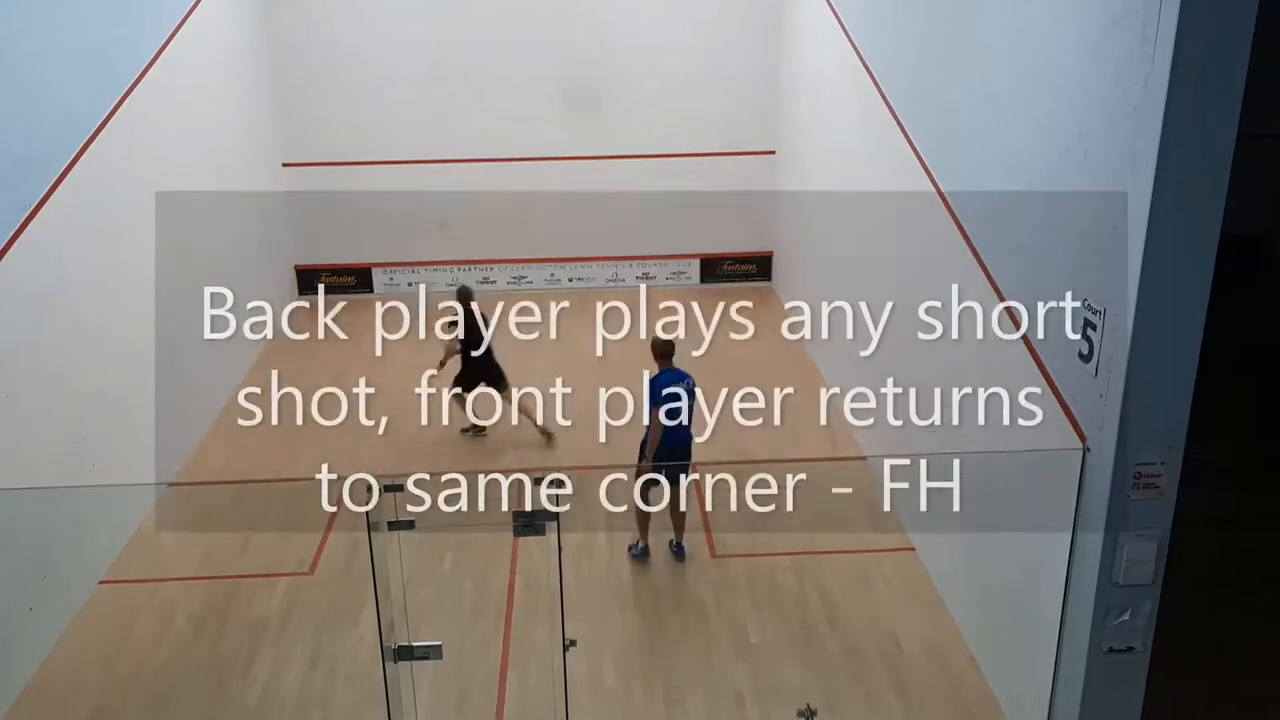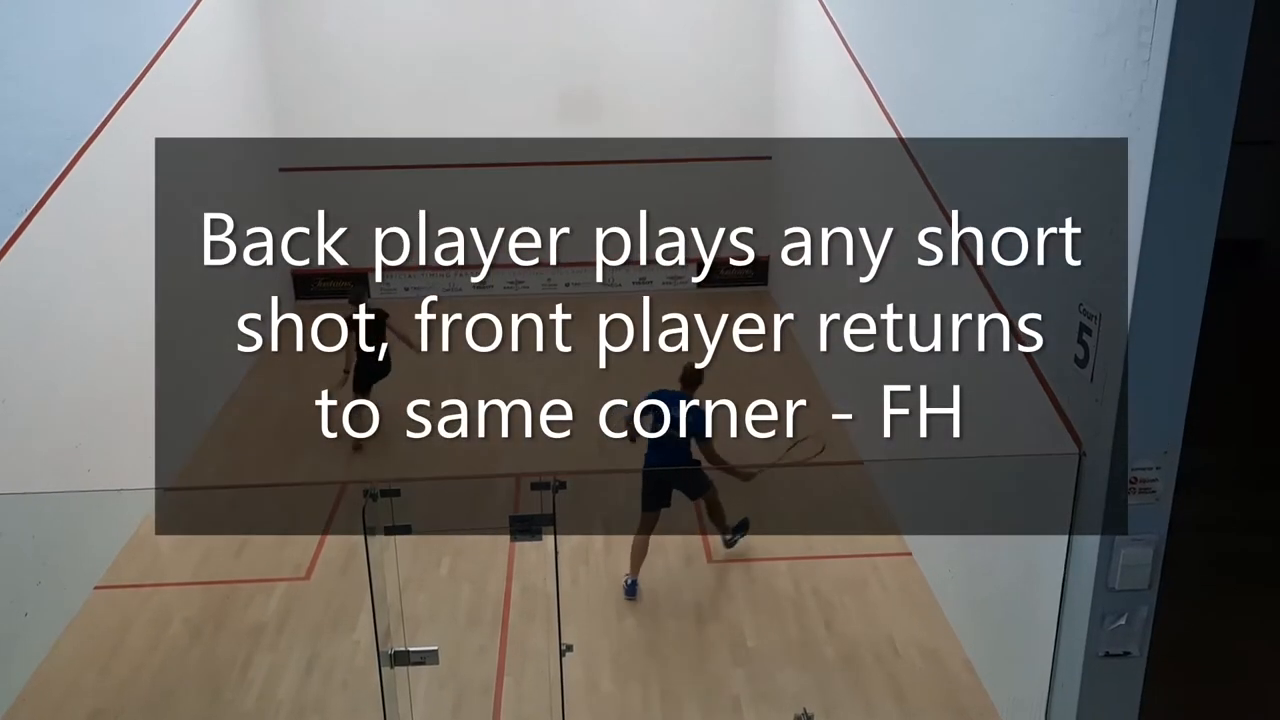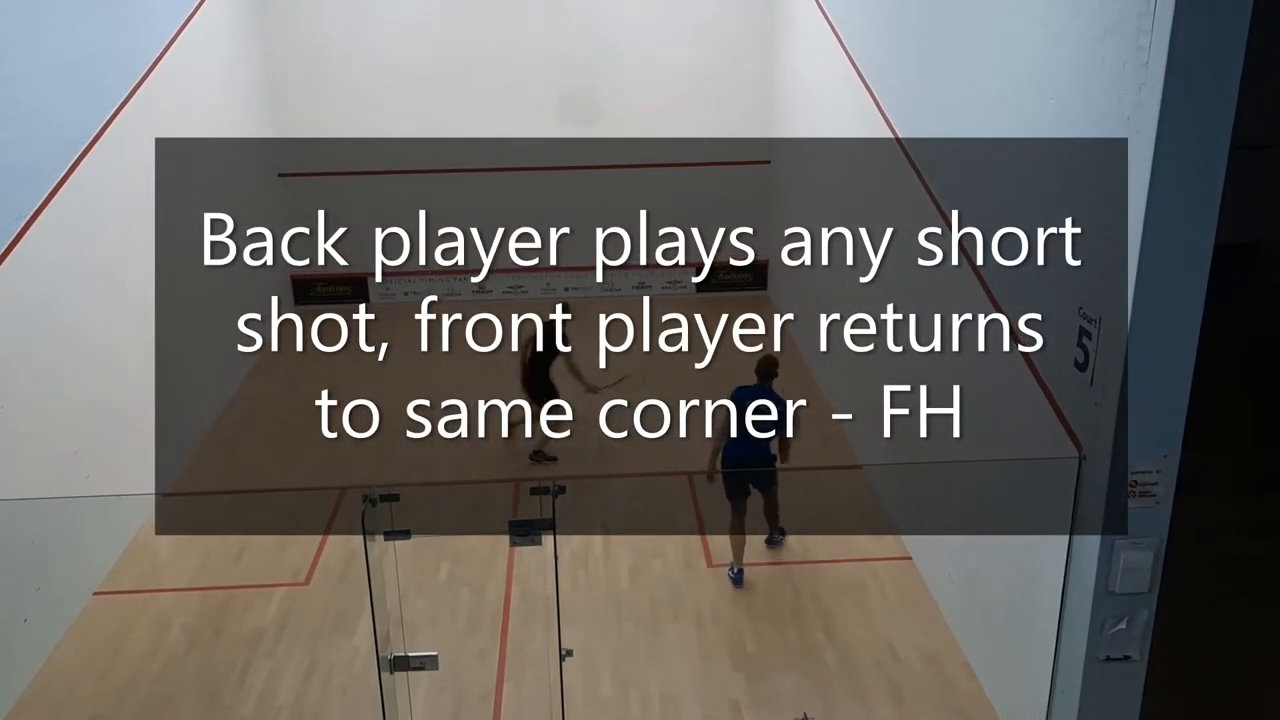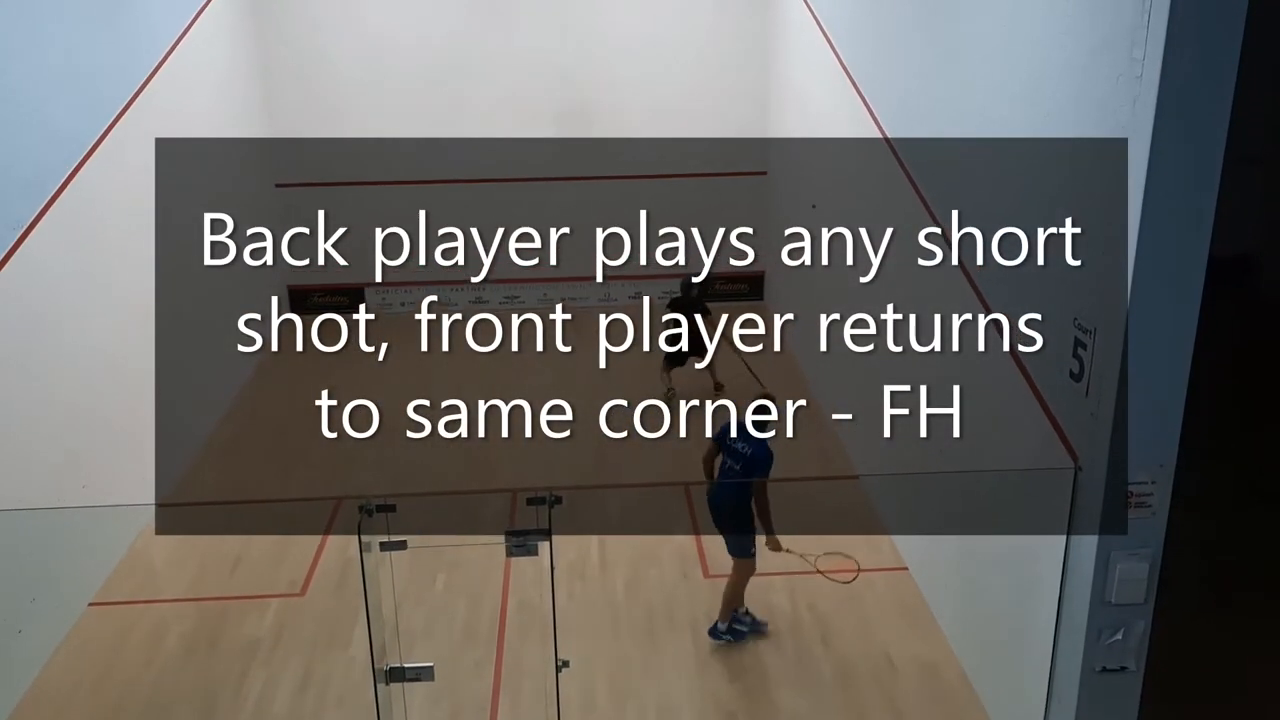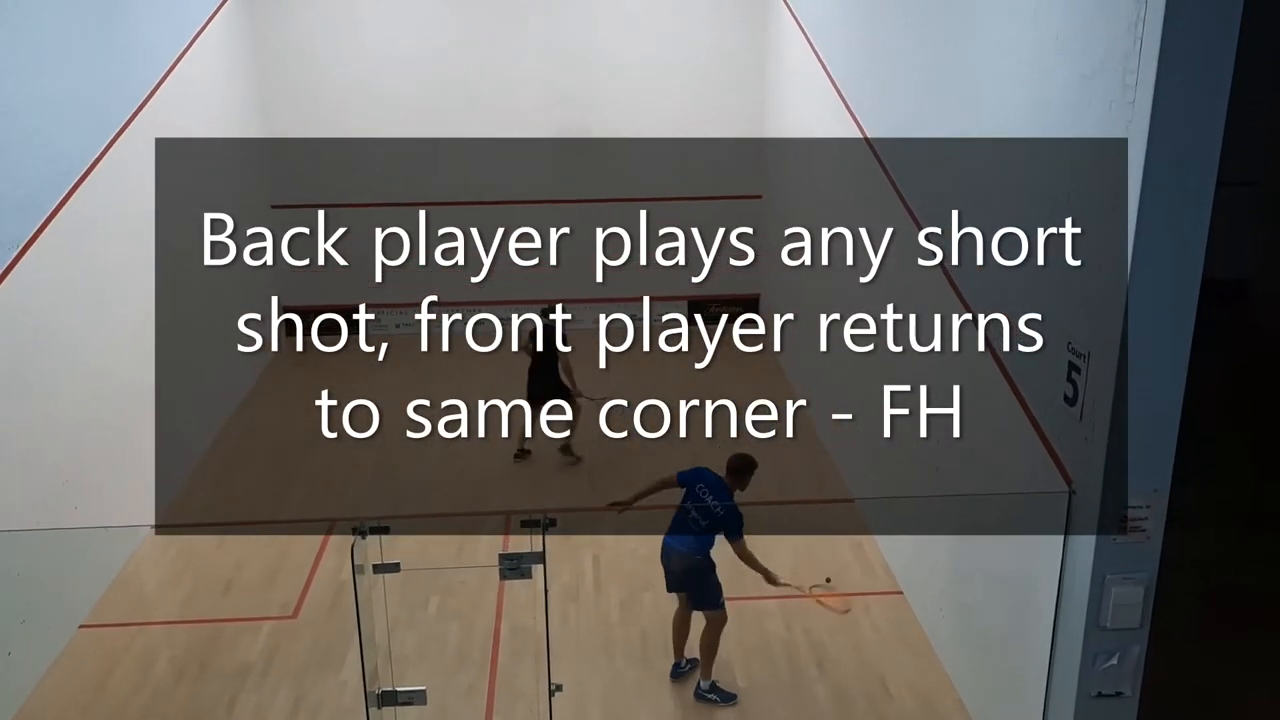
dt=1s
person 1, frame 1
left shoulder: (657, 382)
right shoulder: (688, 380)
left elbow: (656, 422)
left wrist: (648, 458)
left hip: (658, 447)
right hip: (682, 444)
left knee: (644, 491)
right knee: (677, 493)
left ankle: (641, 545)
right ankle: (679, 544)
person 1, frame 2
left shoulder: (658, 397)
right shoulder: (698, 415)
left elbow: (633, 423)
right elbow: (710, 456)
left wrist: (632, 434)
right wrist: (738, 473)
left hip: (653, 469)
right hip: (682, 468)
left knee: (645, 526)
right knee: (711, 495)
left ankle: (632, 581)
right ankle: (728, 535)
person 1, frame 3
left shoulder: (740, 393)
right shoulder: (780, 405)
left elbow: (724, 426)
right elbow: (784, 441)
left wrist: (712, 460)
right wrist: (784, 456)
left hip: (733, 459)
right hip: (760, 460)
left knee: (738, 512)
right knee: (770, 493)
left ankle: (737, 568)
right ankle: (774, 534)
person 1, frame 4
left shoulder: (730, 428)
right shoulder: (762, 451)
left elbow: (708, 458)
right elbow: (759, 497)
left wrist: (712, 483)
right wrist: (770, 534)
left hip: (717, 501)
right hip: (736, 509)
left knee: (741, 560)
right knee: (745, 568)
left ankle: (739, 613)
right ankle: (721, 626)
person 1, frame 5
left shoulder: (701, 476)
right shoulder: (731, 512)
left elbow: (662, 483)
right elbow: (742, 553)
left wrist: (630, 501)
right wrist: (767, 574)
left hip: (669, 549)
right hip: (693, 561)
left knee: (685, 604)
right knee: (717, 619)
left ankle: (679, 663)
right ankle: (705, 686)
